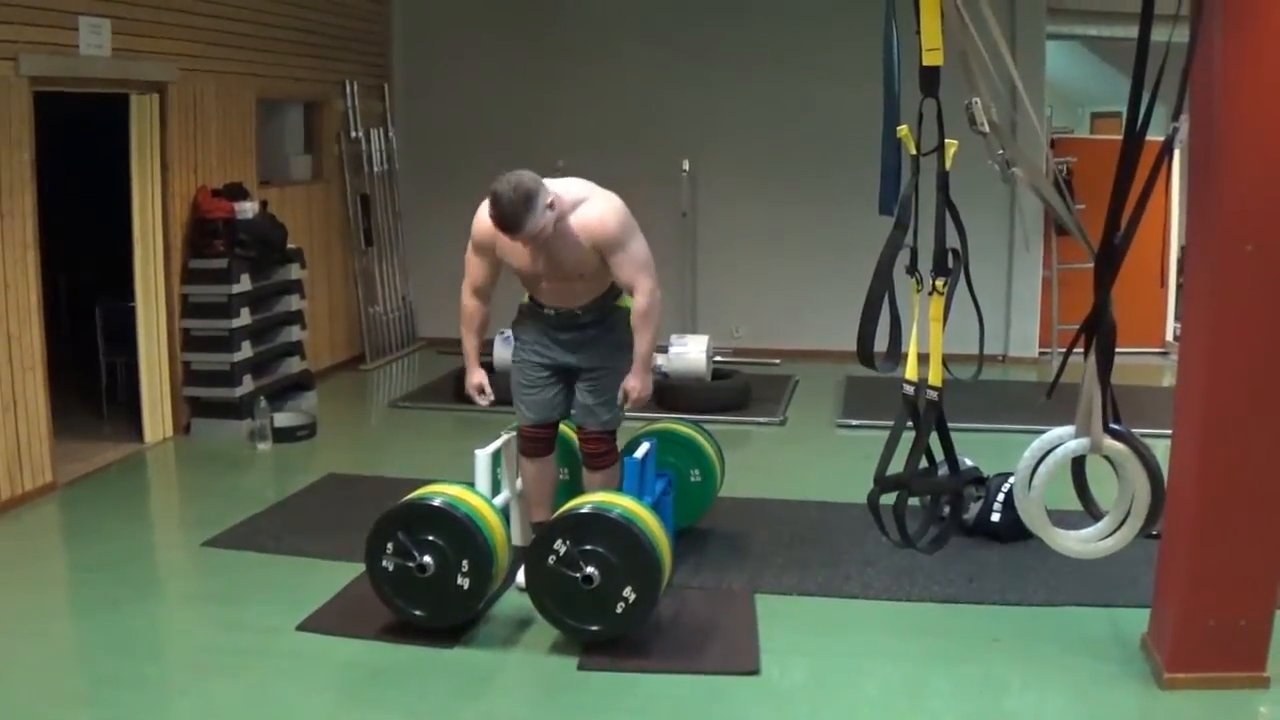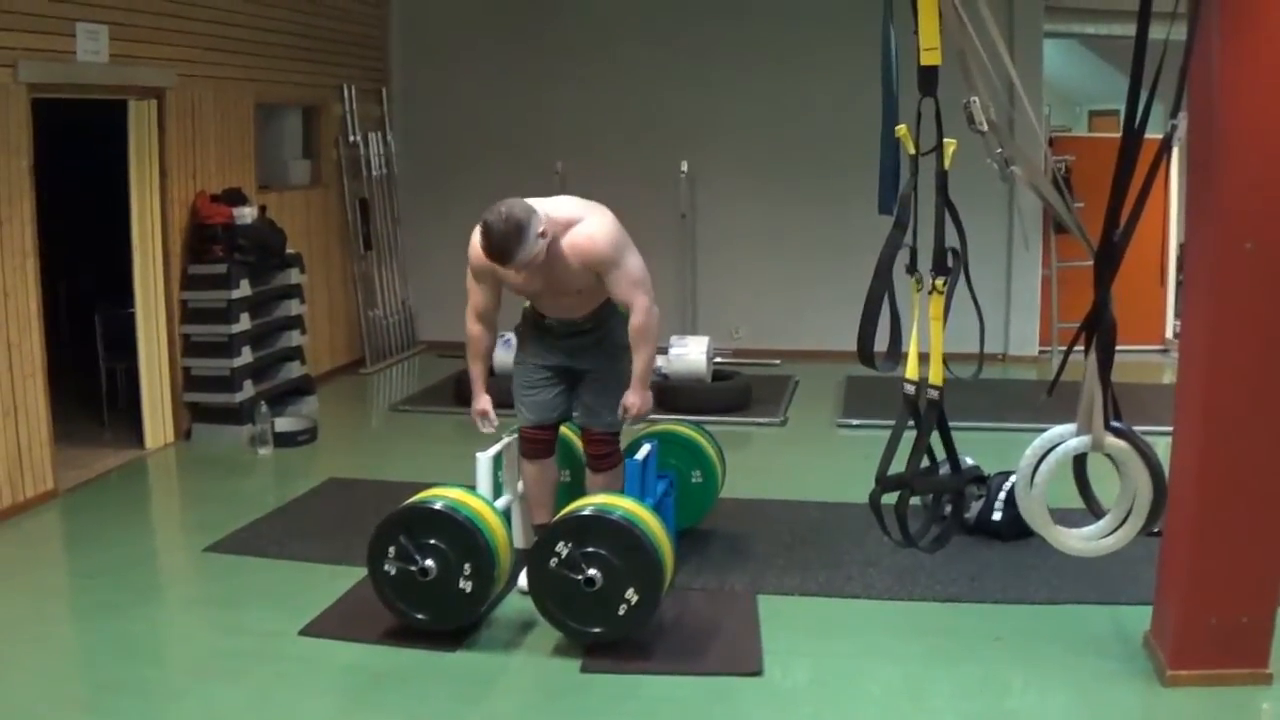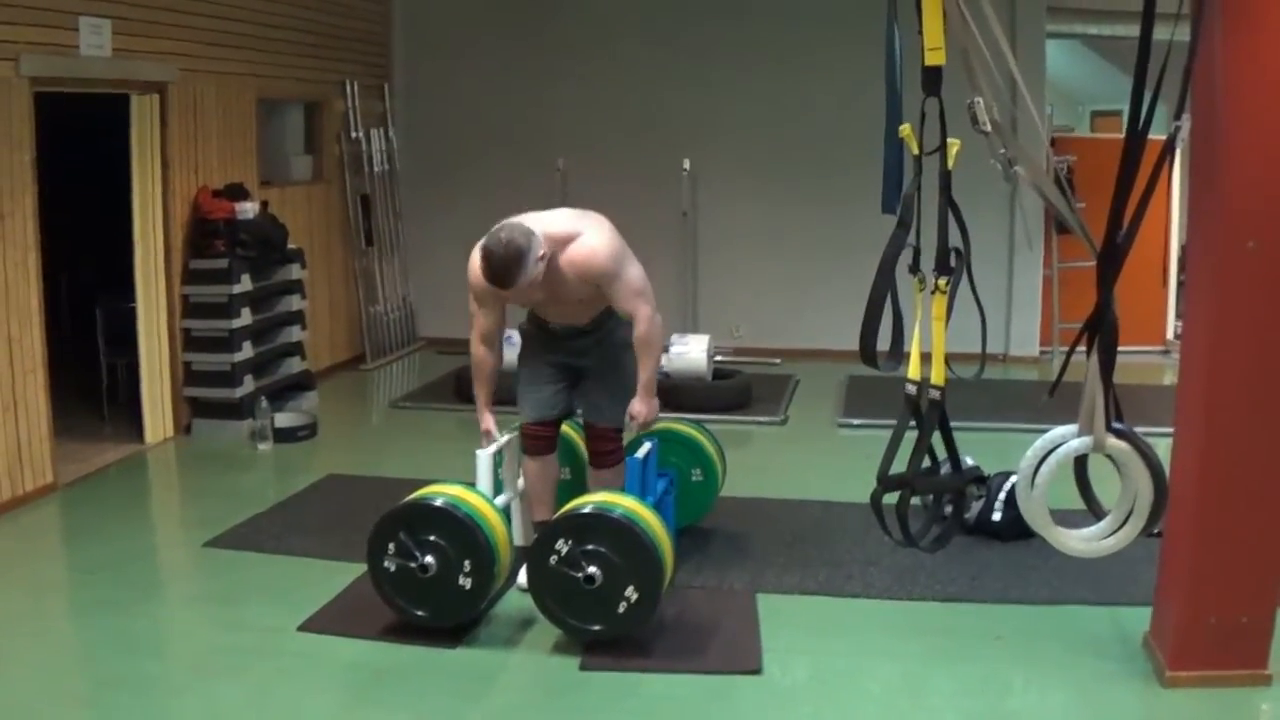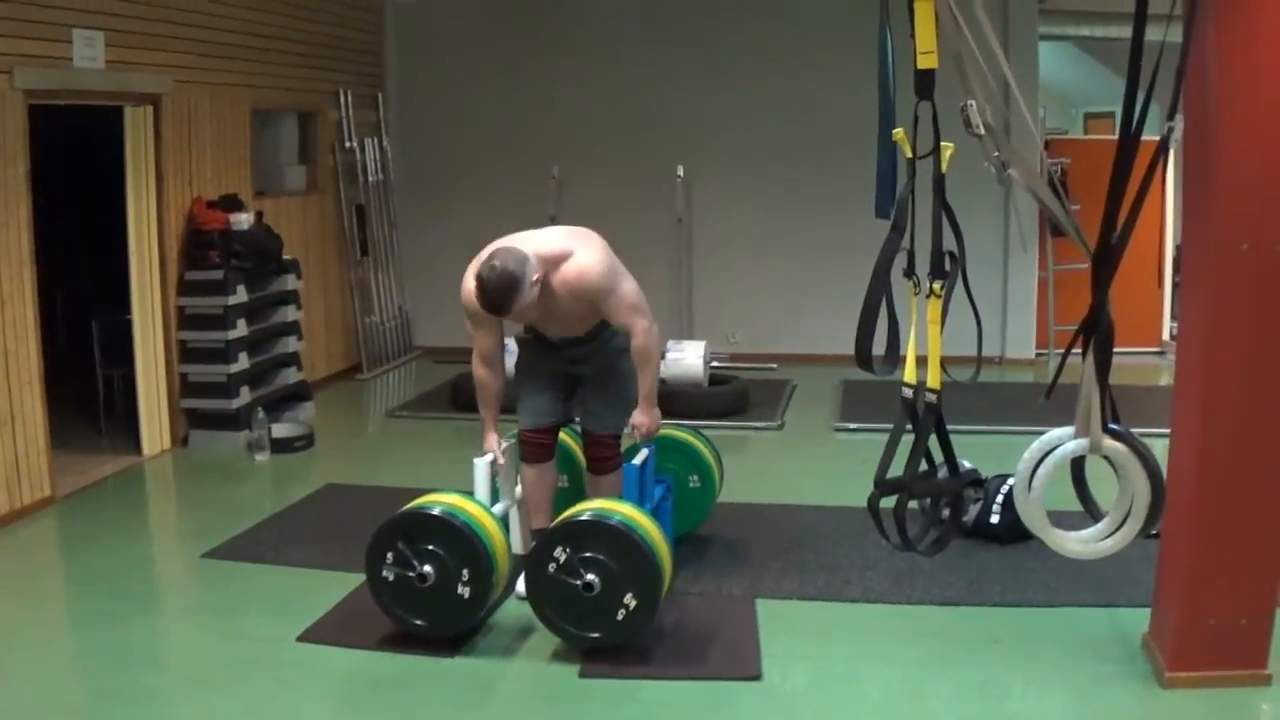
dt=0.2s
person 1, frame 1
left shoulder: (602, 215)
right shoulder: (485, 224)
left elbow: (646, 290)
right elbow: (475, 295)
left wrist: (641, 368)
right wrist: (472, 363)
left hip: (603, 325)
right hip: (538, 326)
left knee: (597, 437)
right knee: (533, 432)
person 1, frame 2
left shoulder: (595, 235)
right shoulder: (482, 249)
left elbow: (643, 307)
right elbow: (480, 320)
left wrist: (640, 385)
right wrist: (479, 389)
left hip: (604, 331)
right hip: (541, 333)
left knee: (600, 438)
right knee: (534, 435)
person 1, frame 3
left shoulder: (594, 248)
right shoulder: (481, 267)
left elbow: (646, 315)
right elbow: (485, 342)
left wrist: (645, 393)
right wrist: (483, 409)
left hip: (607, 332)
right hip: (545, 334)
left knee: (603, 435)
right knee: (536, 431)
person 1, frame 4
left shoulder: (587, 266)
right shoulder: (475, 287)
left elbow: (643, 328)
right elbow: (487, 362)
left wrist: (646, 404)
right wrist: (490, 429)
left hip: (604, 341)
right hip: (542, 345)
left knee: (601, 442)
right knee: (533, 438)
